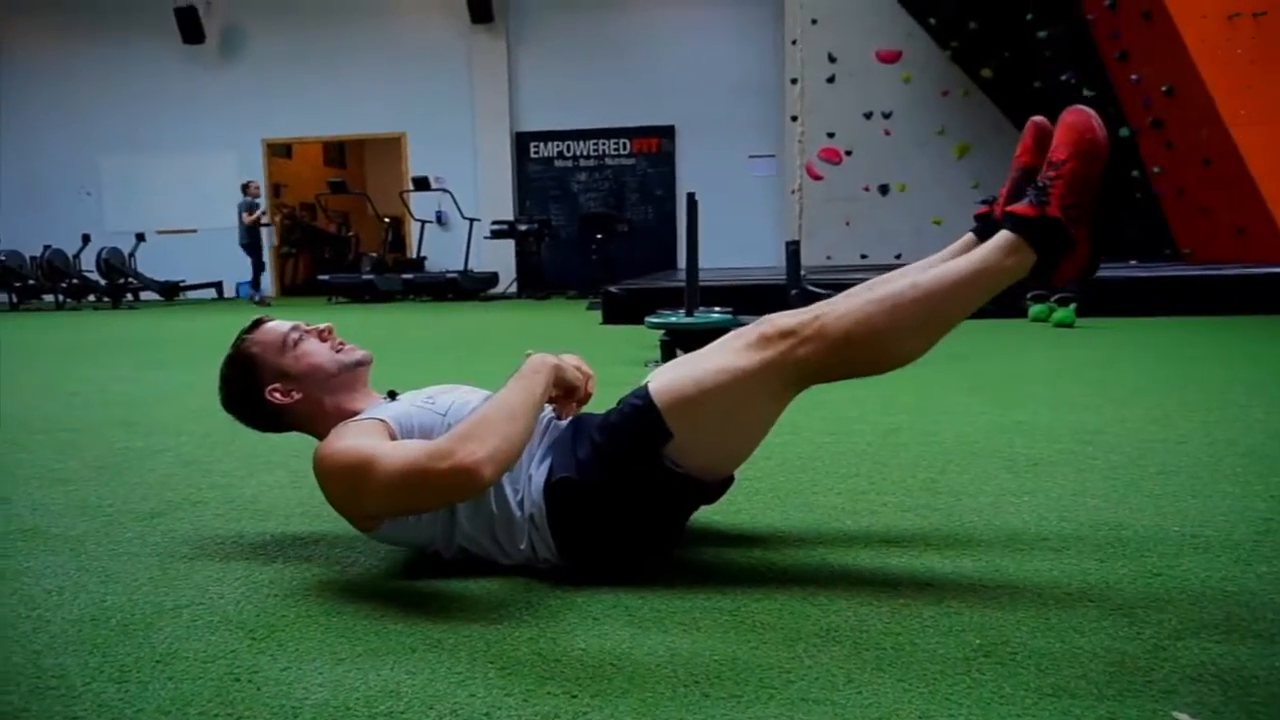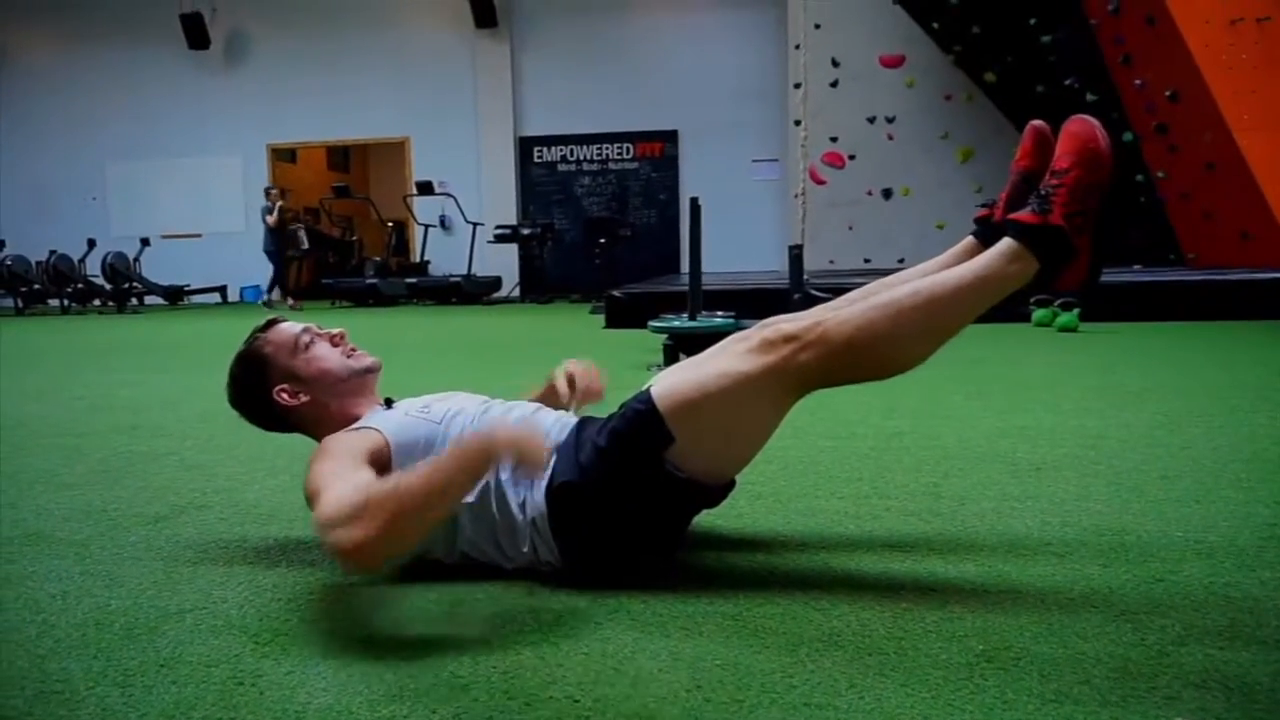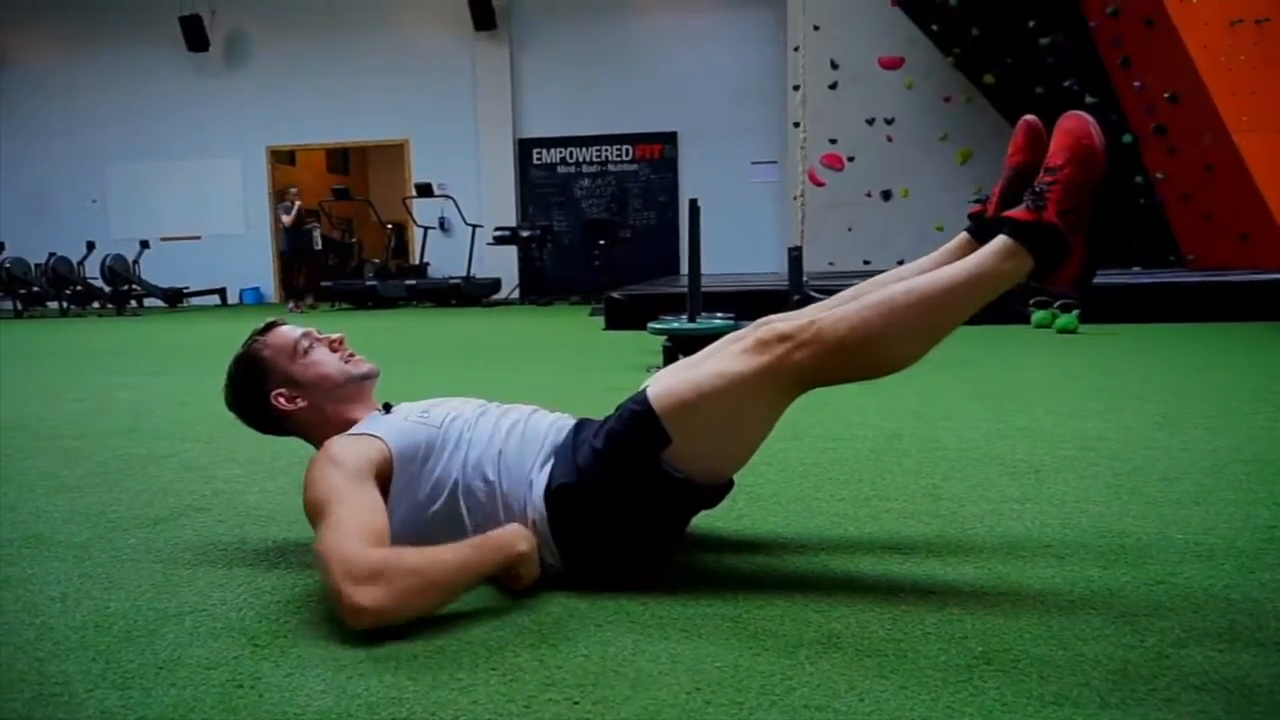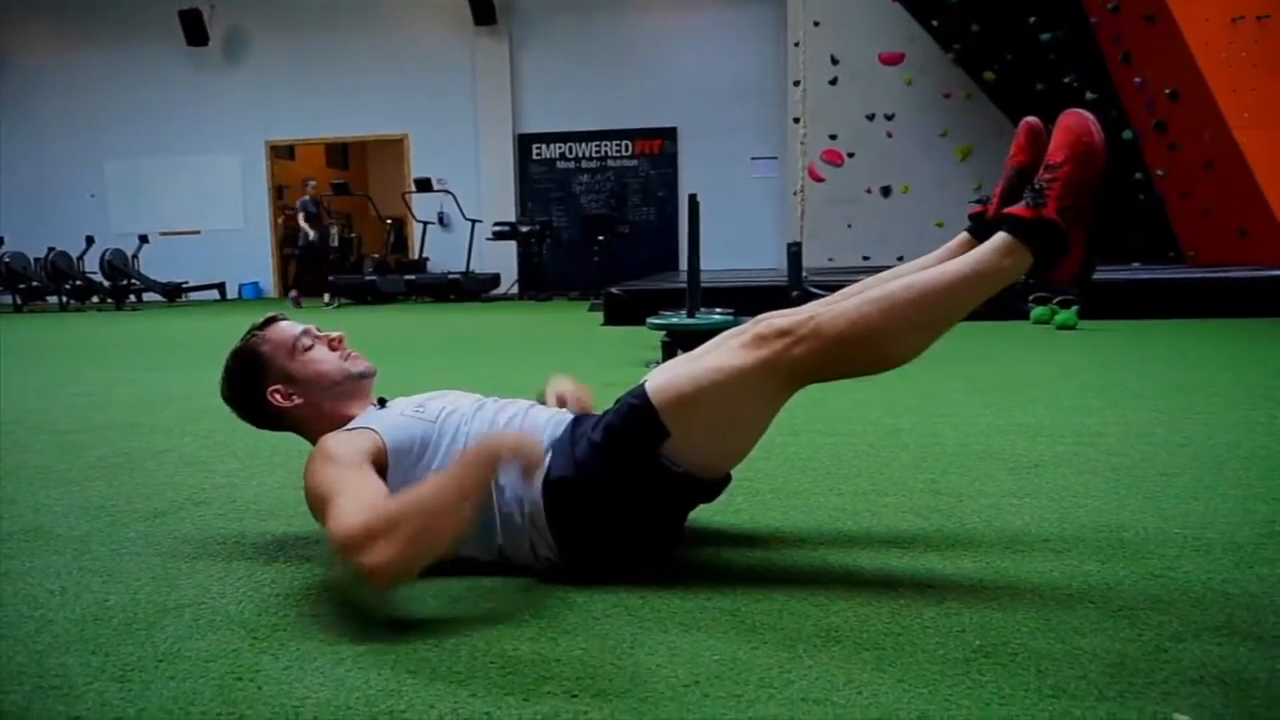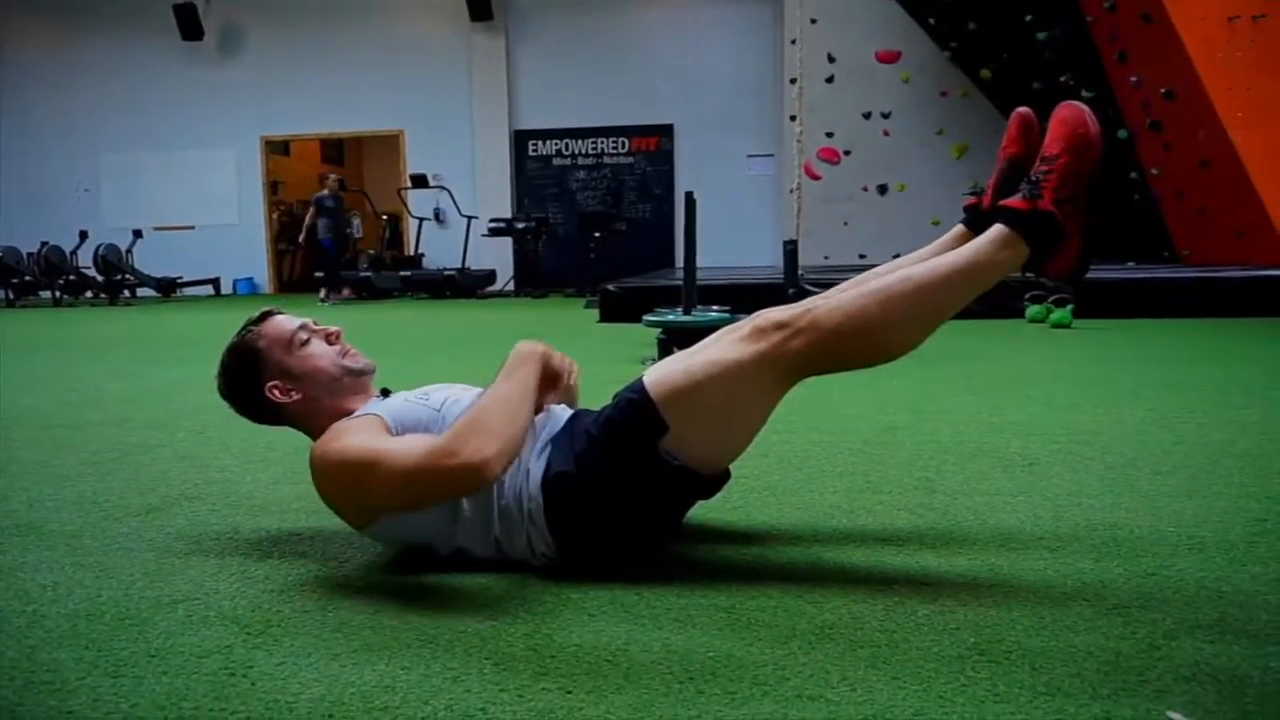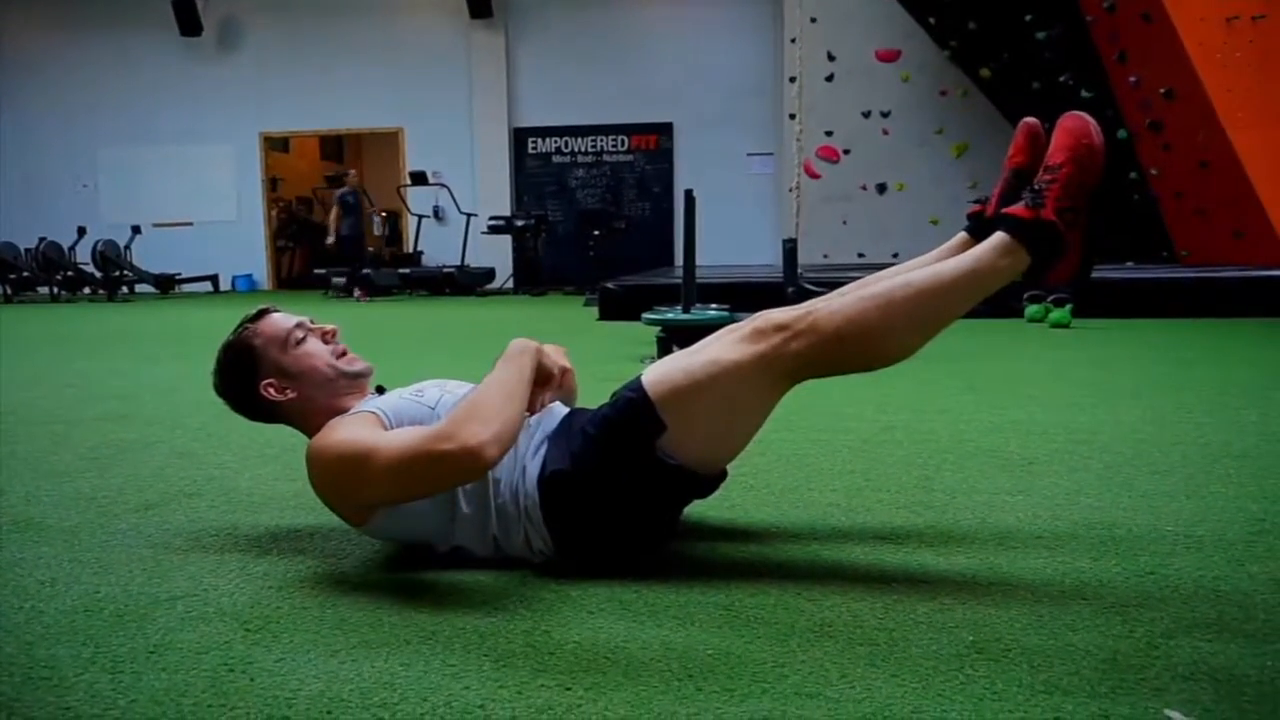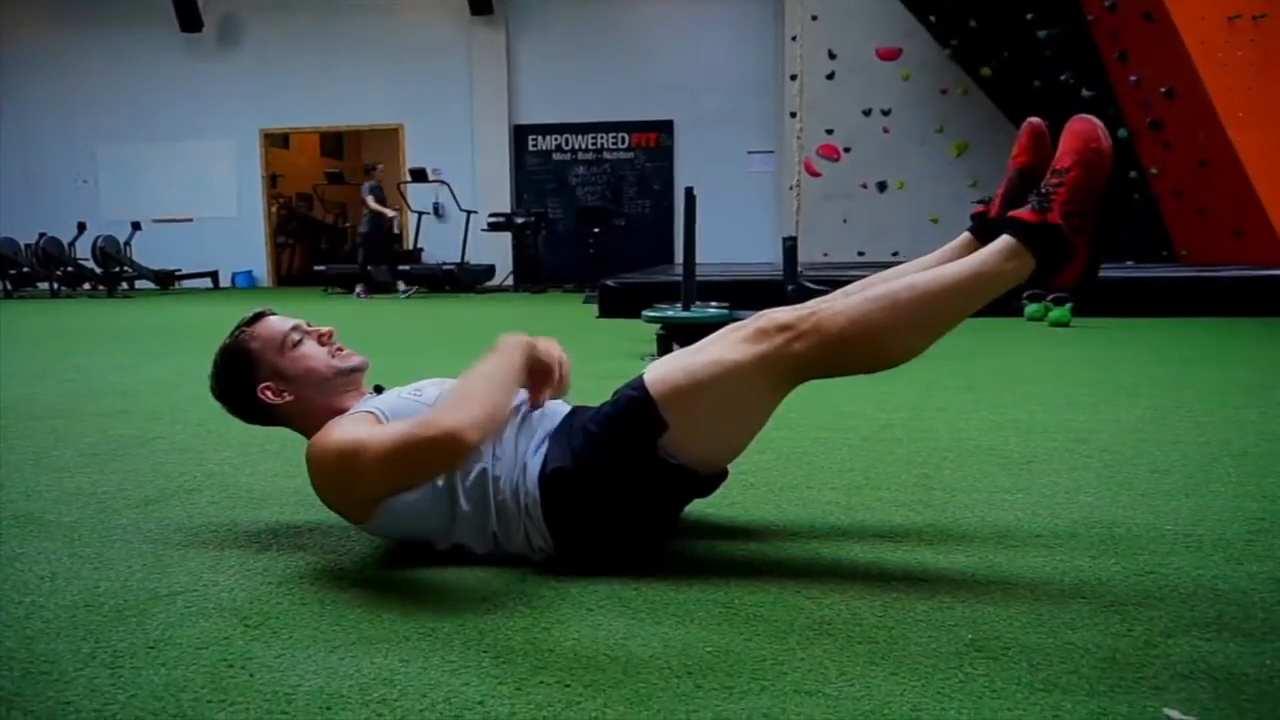
dt=0.3s
person 1, frame 1
left shoulder: (398, 414)
right shoulder: (346, 455)
right elbow: (469, 466)
left wrist: (556, 382)
right wrist: (537, 369)
left hip: (597, 467)
right hip: (590, 499)
left knee: (784, 331)
right knee: (792, 343)
left ankle: (996, 236)
right ankle: (1028, 242)
person 1, frame 2
left shoulder: (400, 421)
right shoulder: (341, 457)
right elbow: (358, 539)
left wrist: (559, 388)
right wrist: (486, 442)
left hip: (599, 467)
right hip: (592, 504)
left knee: (786, 334)
right knee: (794, 348)
left ankle: (993, 240)
right ankle: (1030, 250)
person 1, frame 3
left shoulder: (401, 427)
right shoulder: (343, 464)
right elbow: (366, 594)
right wrist: (501, 545)
left hip: (597, 470)
right hip: (591, 504)
left knee: (787, 332)
right knee: (789, 347)
left ankle: (989, 238)
right ankle: (1025, 247)
person 1, frame 4
left shoulder: (398, 422)
right shoulder: (340, 455)
right elbow: (377, 556)
left wrist: (556, 392)
right wrist: (493, 451)
left hip: (595, 458)
right hip: (591, 495)
left knee: (786, 329)
right knee: (788, 342)
left ankle: (991, 234)
right ankle: (1026, 244)
person 1, frame 5
left shoulder: (394, 413)
right shoulder: (343, 456)
right elbow: (474, 461)
left wrist: (545, 374)
right wrist: (522, 358)
left hip: (597, 462)
right hip: (587, 493)
left knee: (786, 326)
right knee: (785, 337)
left ankle: (986, 228)
right ankle: (1021, 236)
person 1, frame 6
left shoulder: (388, 411)
right shoulder: (338, 450)
right elbow: (469, 448)
left wrist: (548, 373)
right wrist: (518, 353)
left hip: (588, 457)
right hip: (582, 490)
left knee: (784, 327)
right knee: (784, 338)
left ankle: (989, 236)
right ankle: (1023, 244)
person 1, frame 7
left shoulder: (389, 410)
right shoulder: (339, 454)
left elbow: (499, 403)
right elbow: (455, 431)
left wrist: (538, 360)
right wrist: (513, 352)
left hip: (589, 458)
right hip: (584, 488)
left knee: (786, 325)
right knee: (787, 338)
left ankle: (994, 236)
right ankle: (1030, 247)
